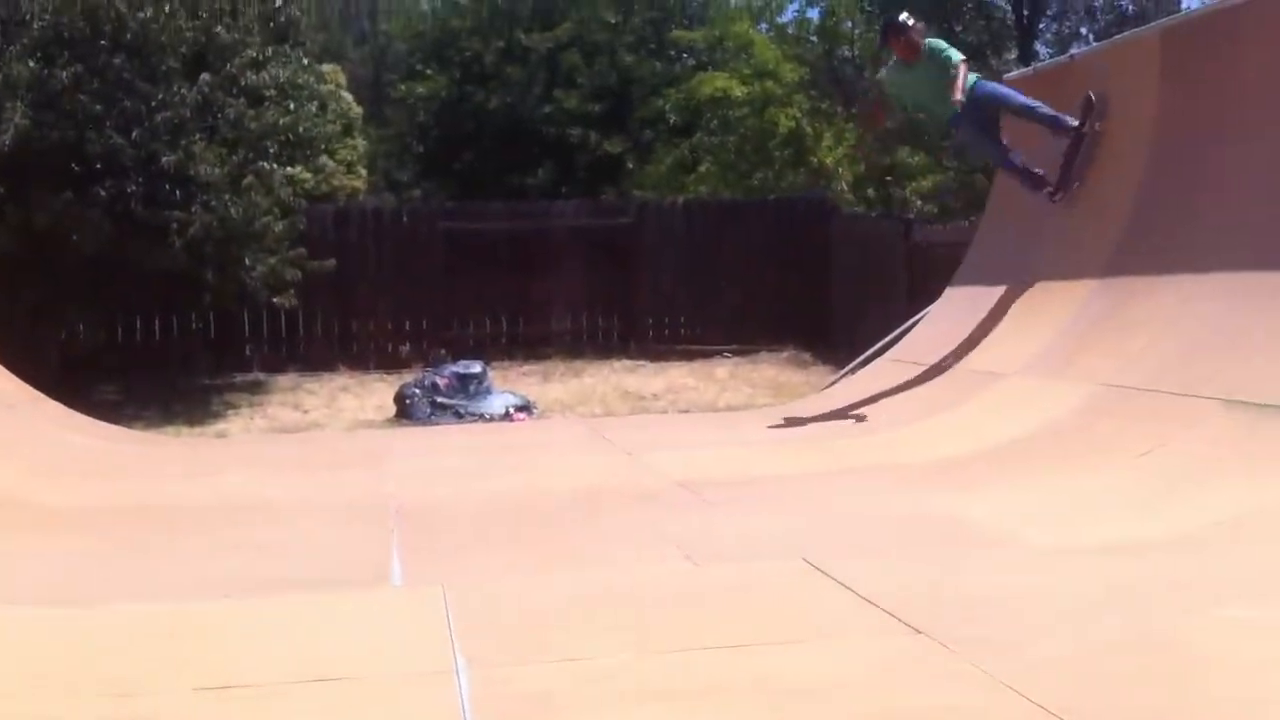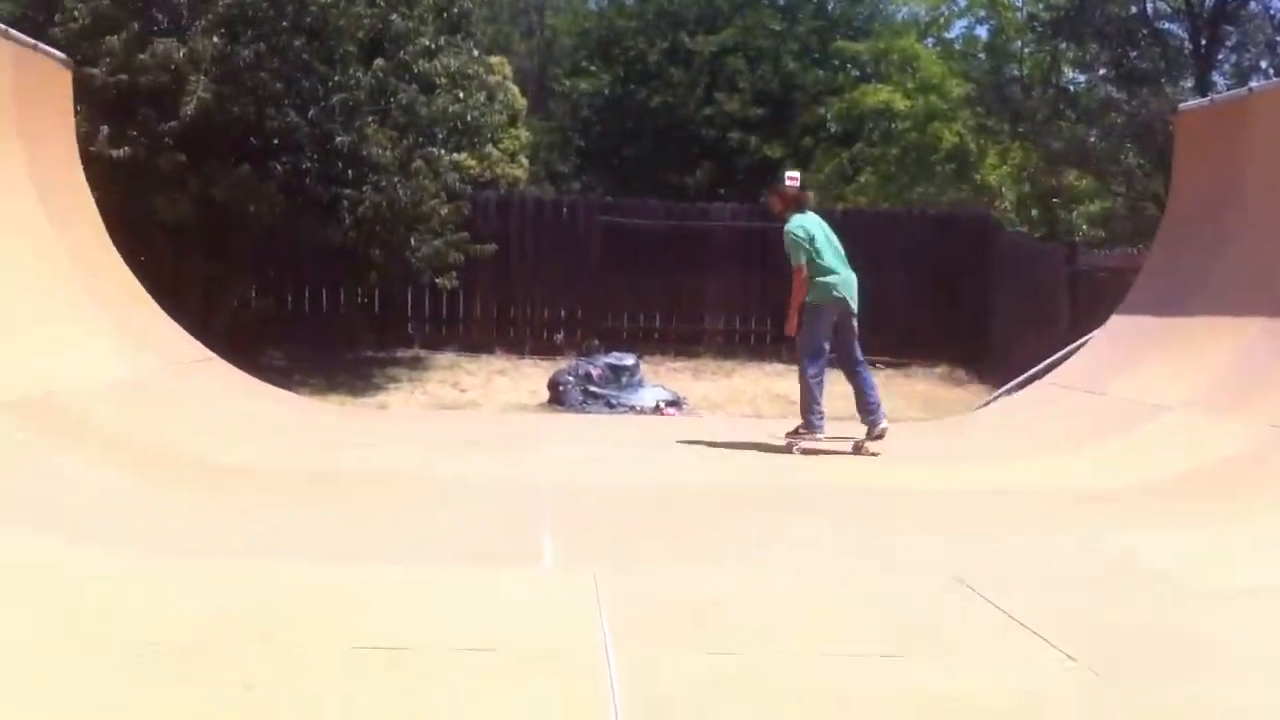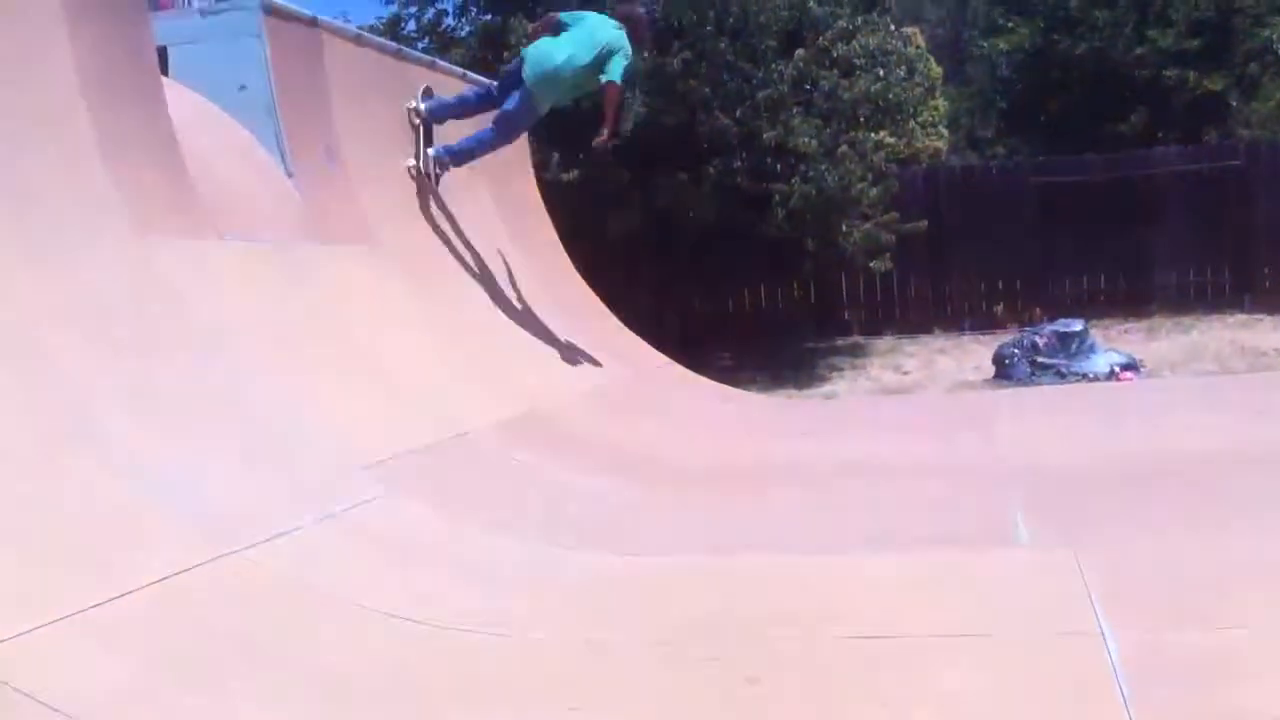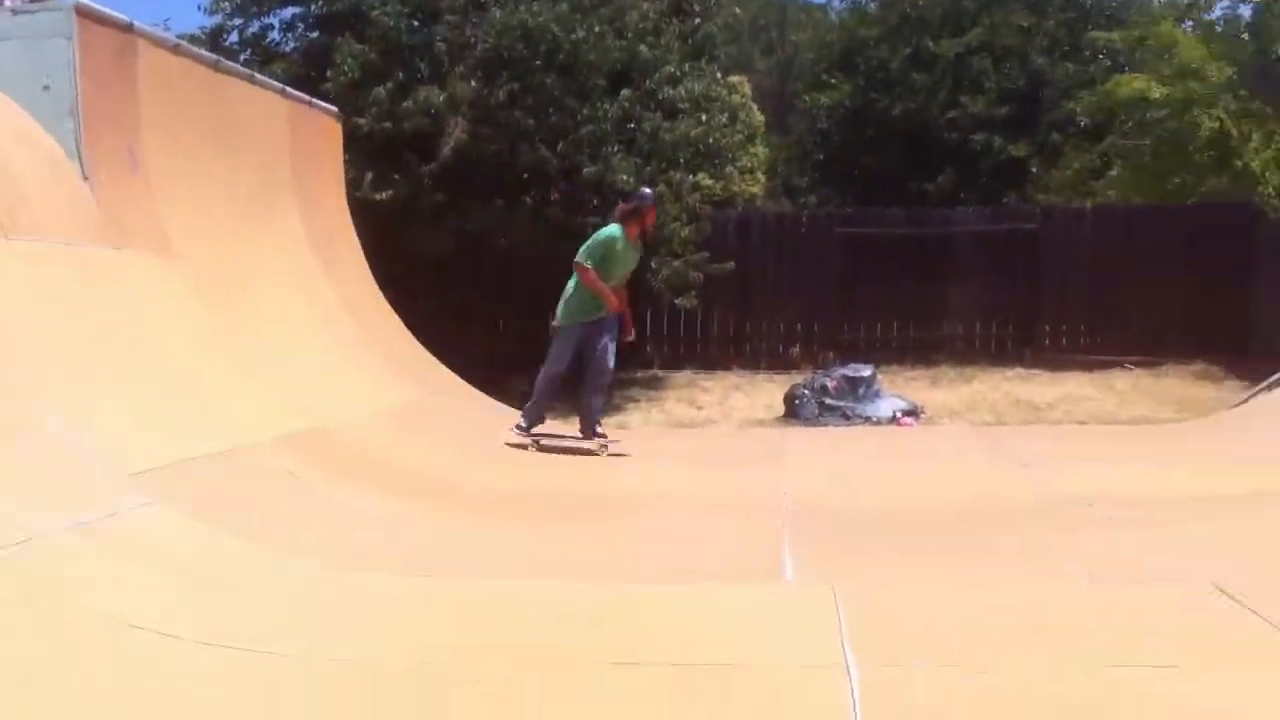
dt=1s
person 1, frame 1
left shoulder: (933, 48)
right shoulder: (892, 73)
left elbow: (961, 65)
right elbow: (881, 92)
left wrist: (958, 89)
left hip: (970, 89)
right hip: (954, 116)
left knee: (1019, 104)
right knee: (997, 154)
left ankle: (1067, 125)
right ankle: (1040, 182)
person 1, frame 2
left shoulder: (793, 227)
right shoulder: (810, 218)
left elbow: (801, 273)
left wrist: (793, 315)
left hip: (823, 296)
right hip: (846, 292)
left knee: (811, 361)
right knee: (853, 360)
left ankle: (813, 424)
right ankle: (875, 418)
person 1, frame 3
left shoulder: (592, 17)
right shoulder: (623, 48)
left elbow: (553, 18)
right elbow: (612, 85)
left wrist: (537, 29)
right wrist: (608, 125)
left hip: (534, 56)
right hip: (549, 82)
left knee: (491, 95)
right knee: (503, 131)
left ankle: (430, 110)
right ankle: (441, 156)
person 1, frame 4
left shoulder: (636, 247)
right shoulder: (609, 236)
right elbow: (581, 267)
left wrist: (627, 320)
right wrist: (606, 295)
left hip: (605, 313)
right hip: (576, 309)
left knee: (603, 367)
right knee: (555, 367)
left ankle: (590, 424)
right ankle: (529, 420)
